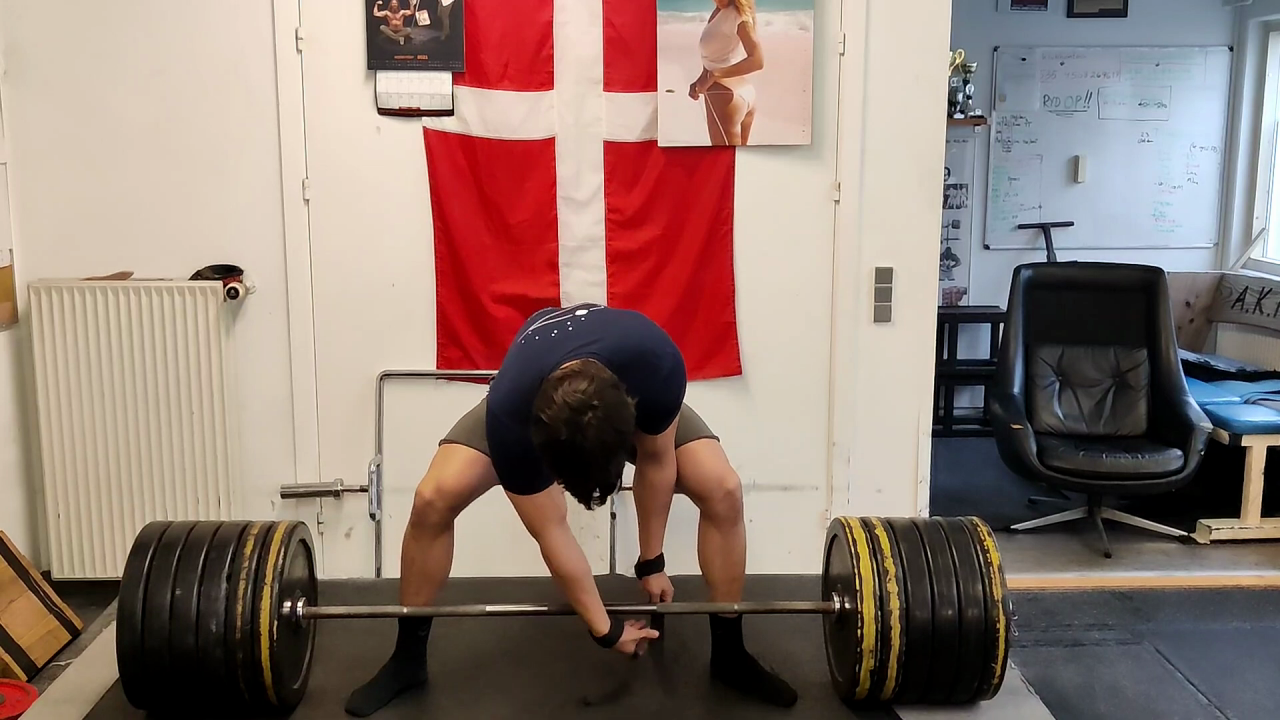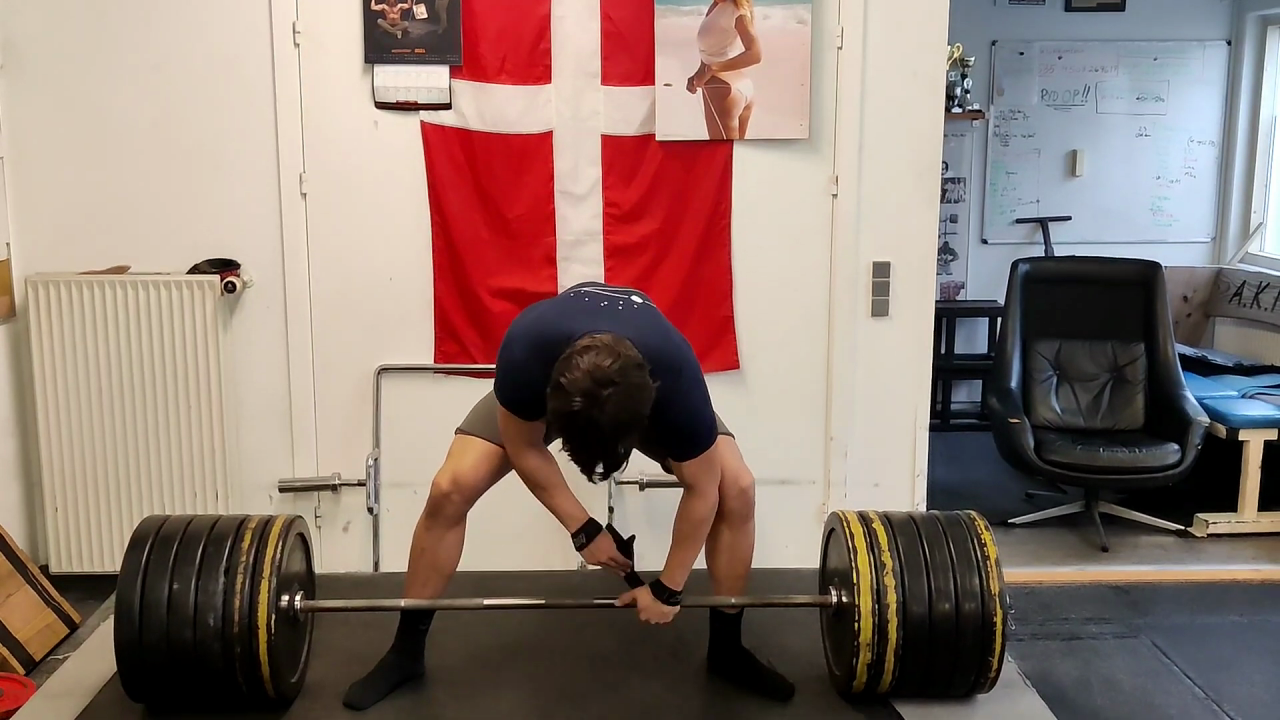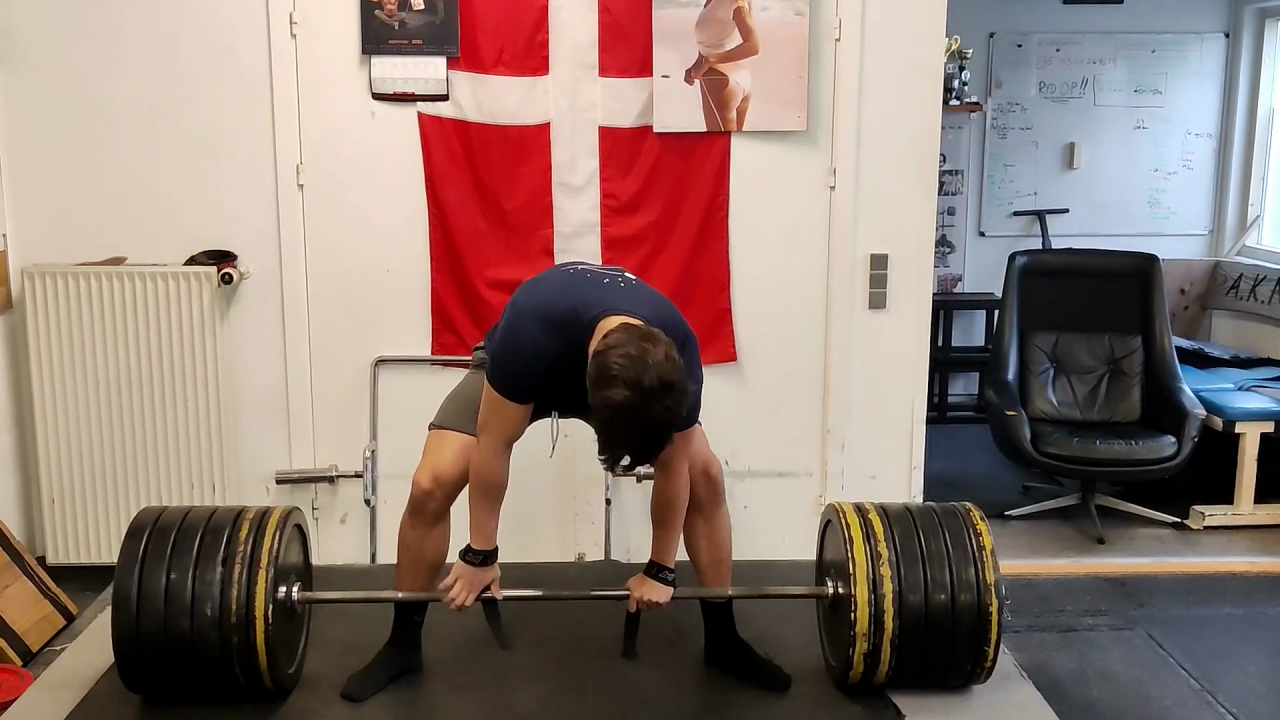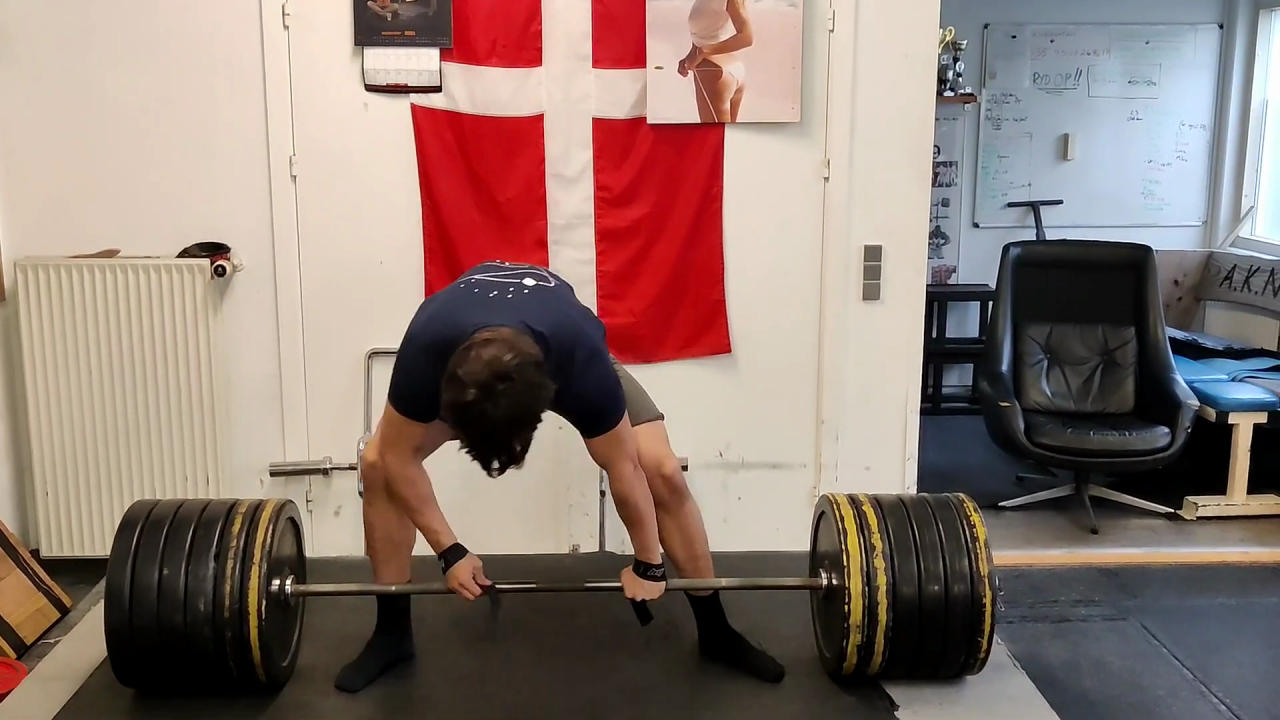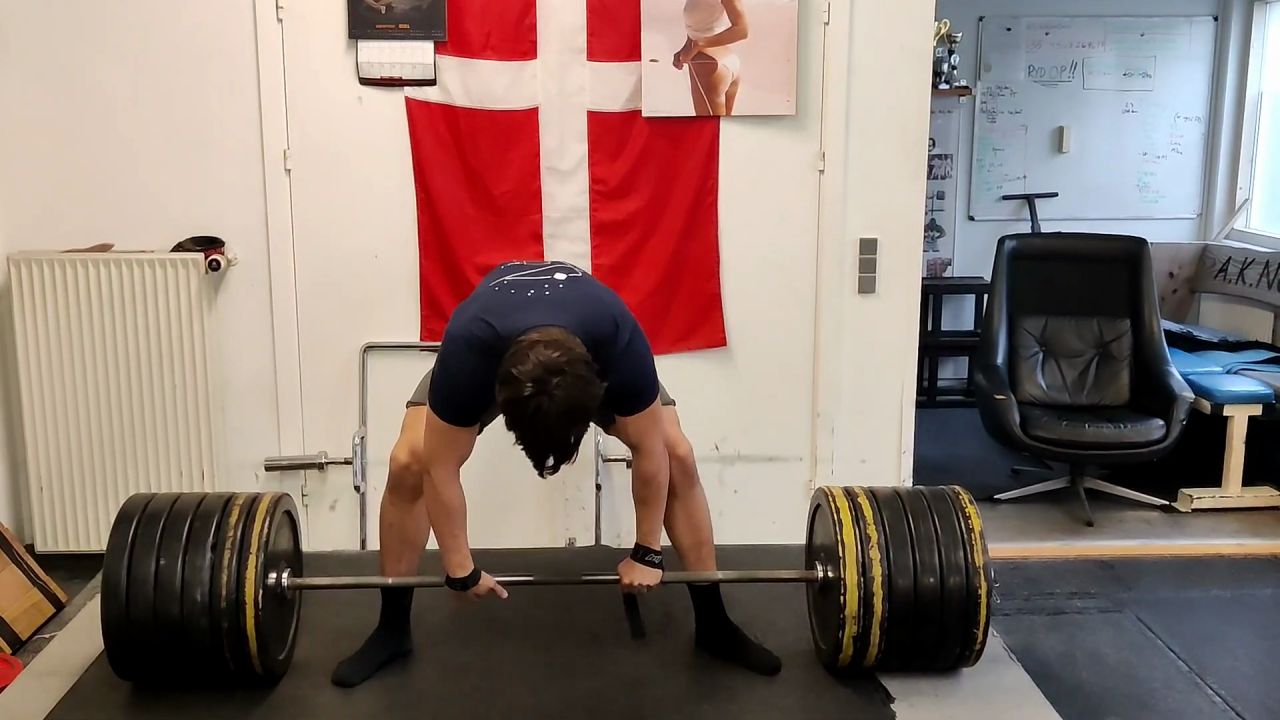
dt=1s
person 1, frame 1
left shoulder: (655, 362)
right shoulder: (509, 413)
left elbow: (656, 461)
right elbow: (553, 533)
left wrist: (650, 563)
right wrist: (605, 628)
left hip: (631, 398)
right hip: (531, 397)
left knee: (723, 491)
right knee: (433, 499)
left ankle: (729, 655)
right ankle: (408, 657)
person 1, frame 2
left shoulder: (677, 379)
right shoulder: (527, 349)
left elbow: (702, 491)
right elbow: (526, 450)
left wrist: (668, 588)
right wrist: (585, 531)
left hip: (650, 388)
right hip: (550, 381)
left knee: (736, 489)
right knee: (450, 490)
left ankle: (726, 648)
right ankle: (407, 651)
person 1, frame 3
left shoulder: (676, 362)
right shoulder: (533, 330)
left elbow: (673, 470)
right elbow: (493, 449)
left wrist: (661, 569)
right wrist: (480, 553)
right hip: (521, 372)
left knee: (705, 474)
right knee: (431, 485)
left ankle: (722, 638)
right ankle: (403, 643)
person 1, frame 4
left shoulder: (582, 355)
right shoulder: (428, 346)
left elbow: (623, 467)
right elbow: (399, 456)
left wrist: (648, 564)
right wrist: (451, 552)
left hip: (567, 357)
right hip: (464, 350)
left knee: (664, 471)
right knee: (380, 463)
left ankle: (715, 630)
right ankle: (392, 632)
person 1, frame 5
left shoulder: (619, 341)
right shoulder: (468, 350)
left elbow: (651, 451)
right elbow: (442, 471)
left wrist: (646, 552)
right wrist: (462, 573)
left hip: (587, 333)
right hip: (491, 339)
left knee: (677, 455)
right knee: (407, 464)
left ankle: (713, 623)
right ankle: (393, 628)
